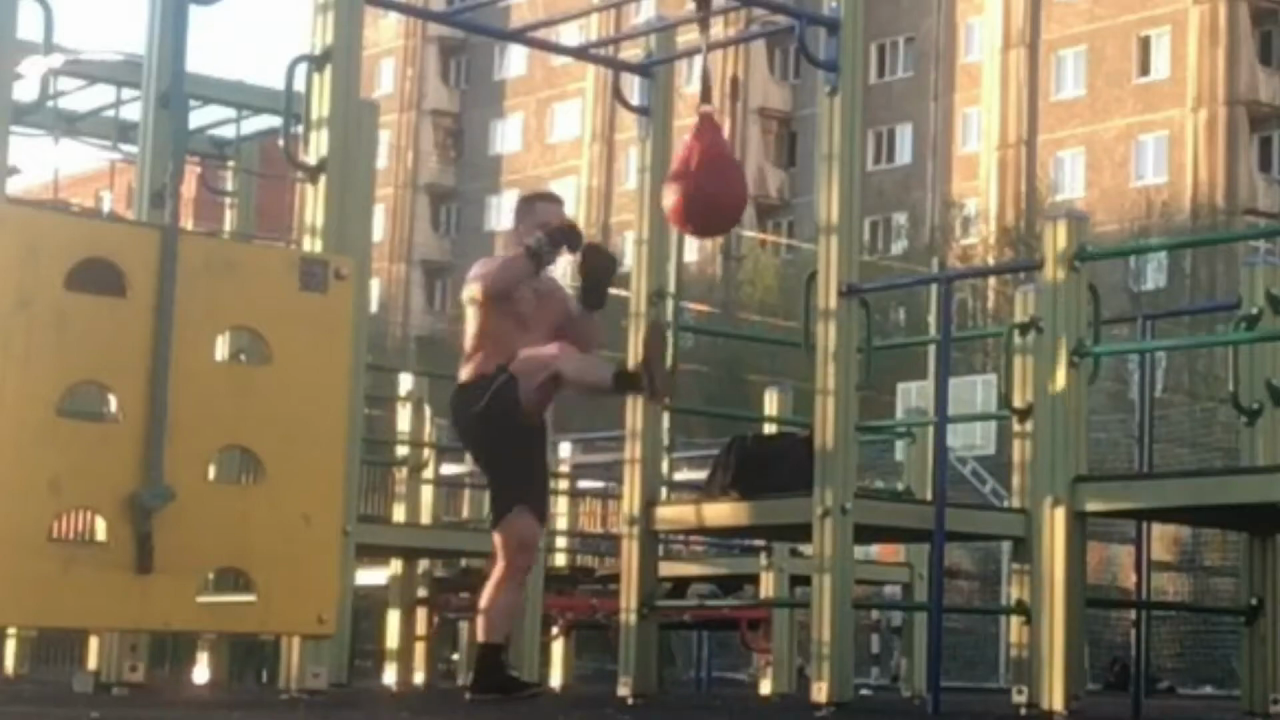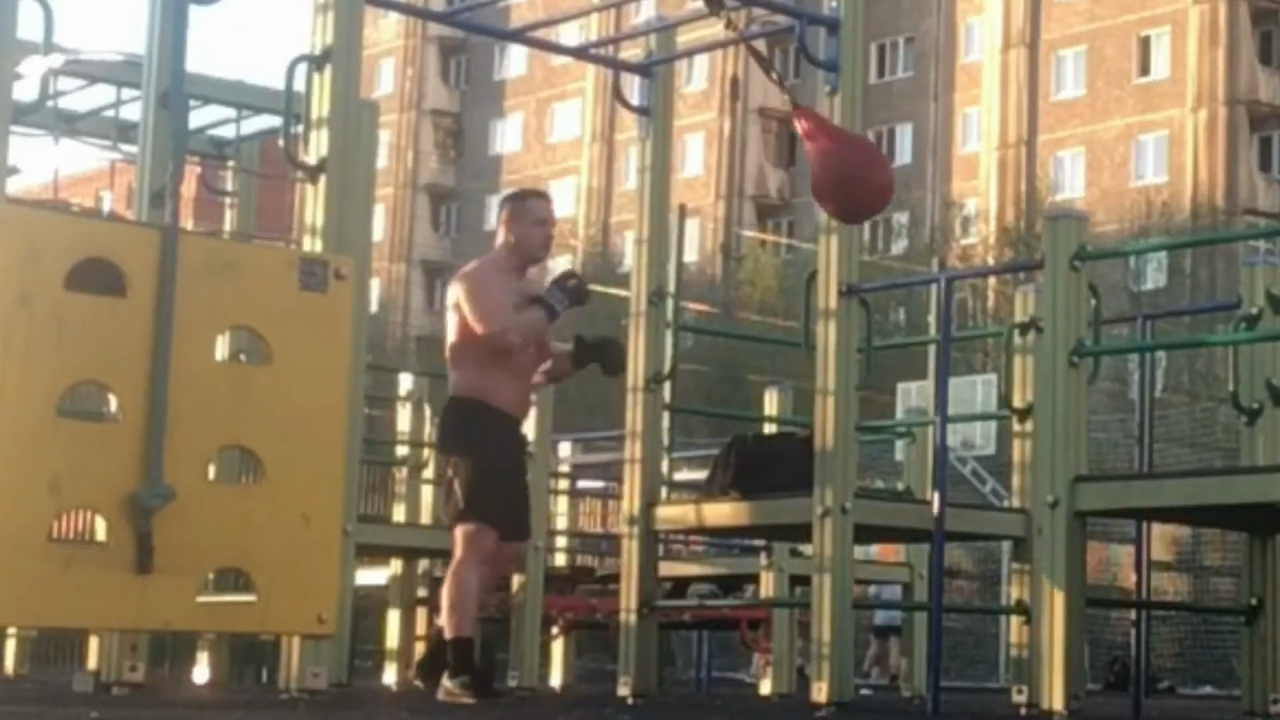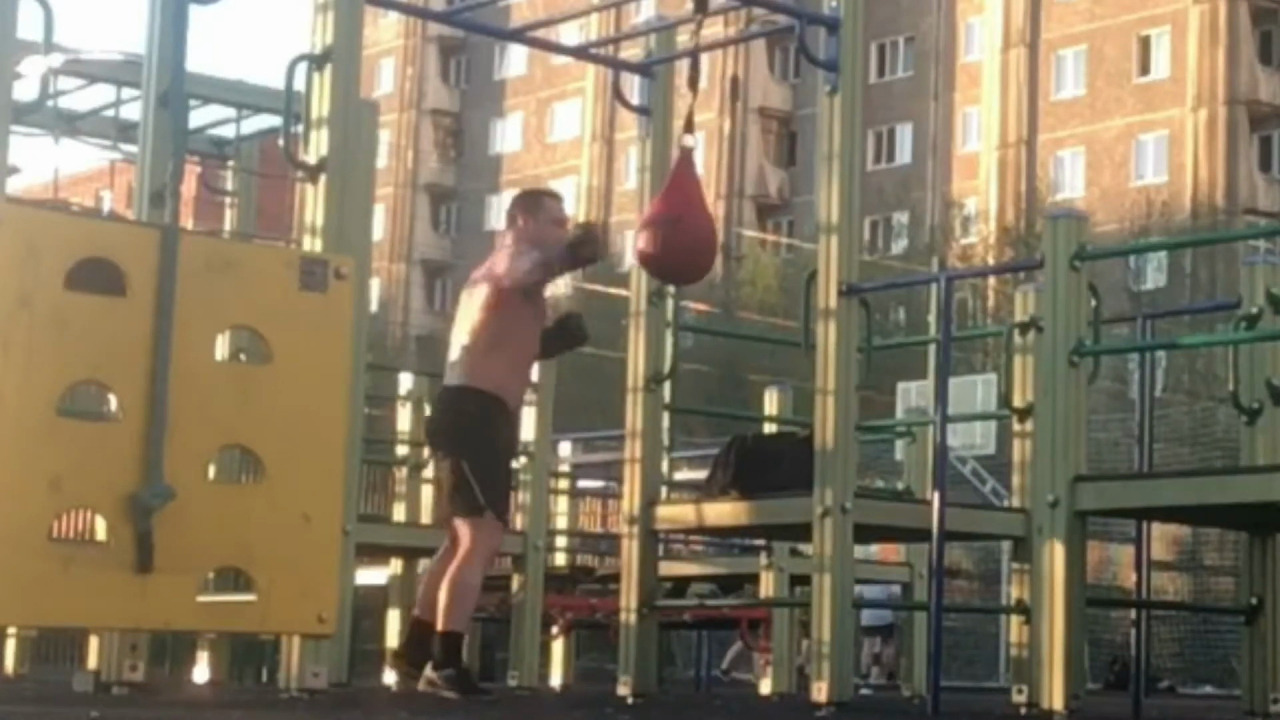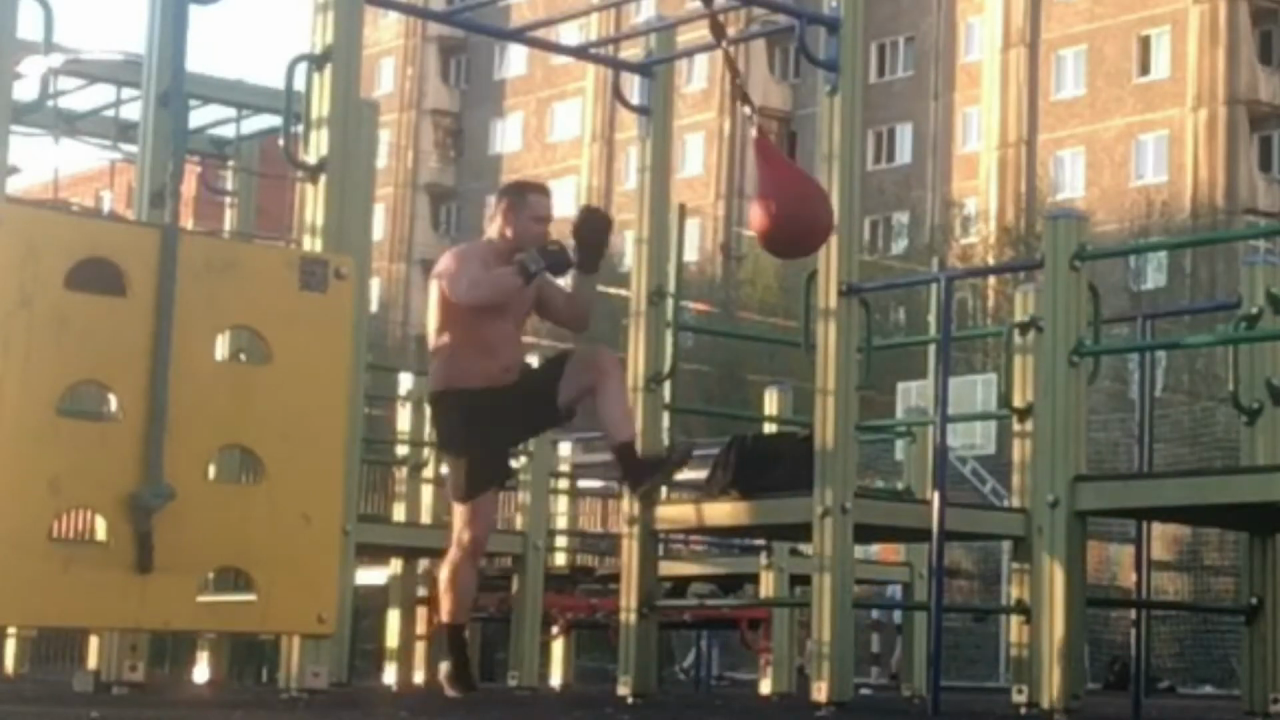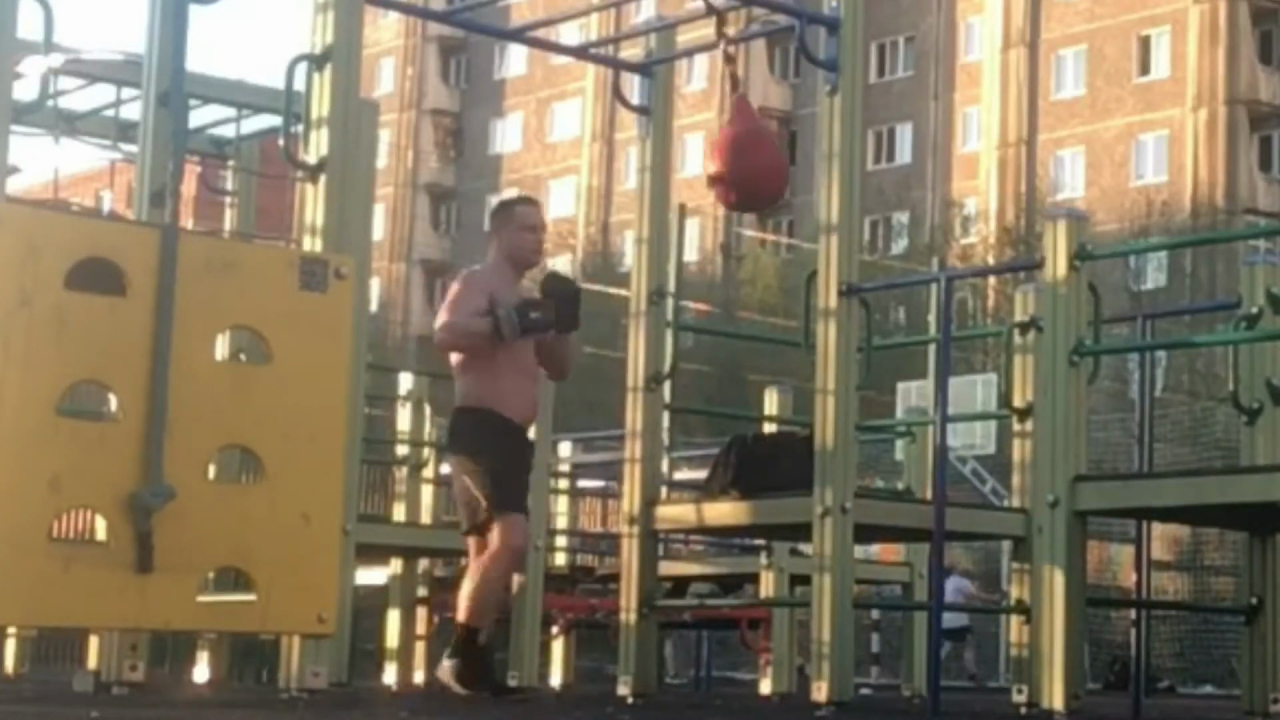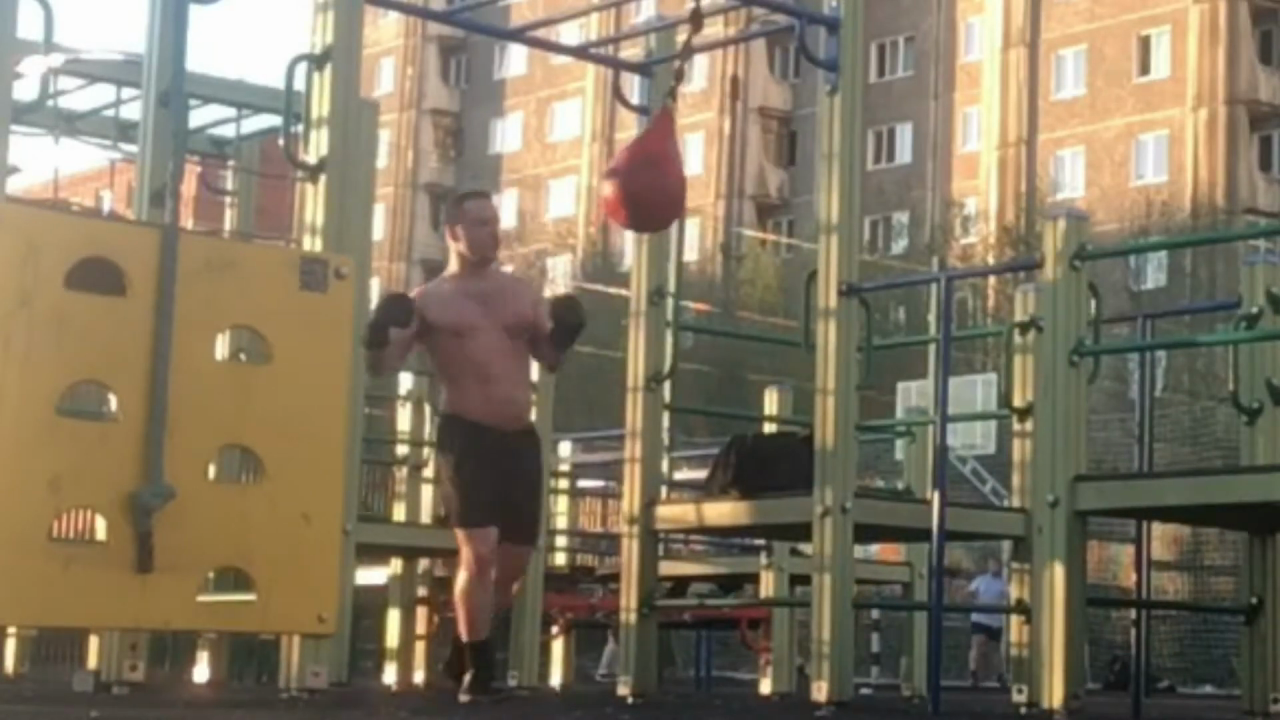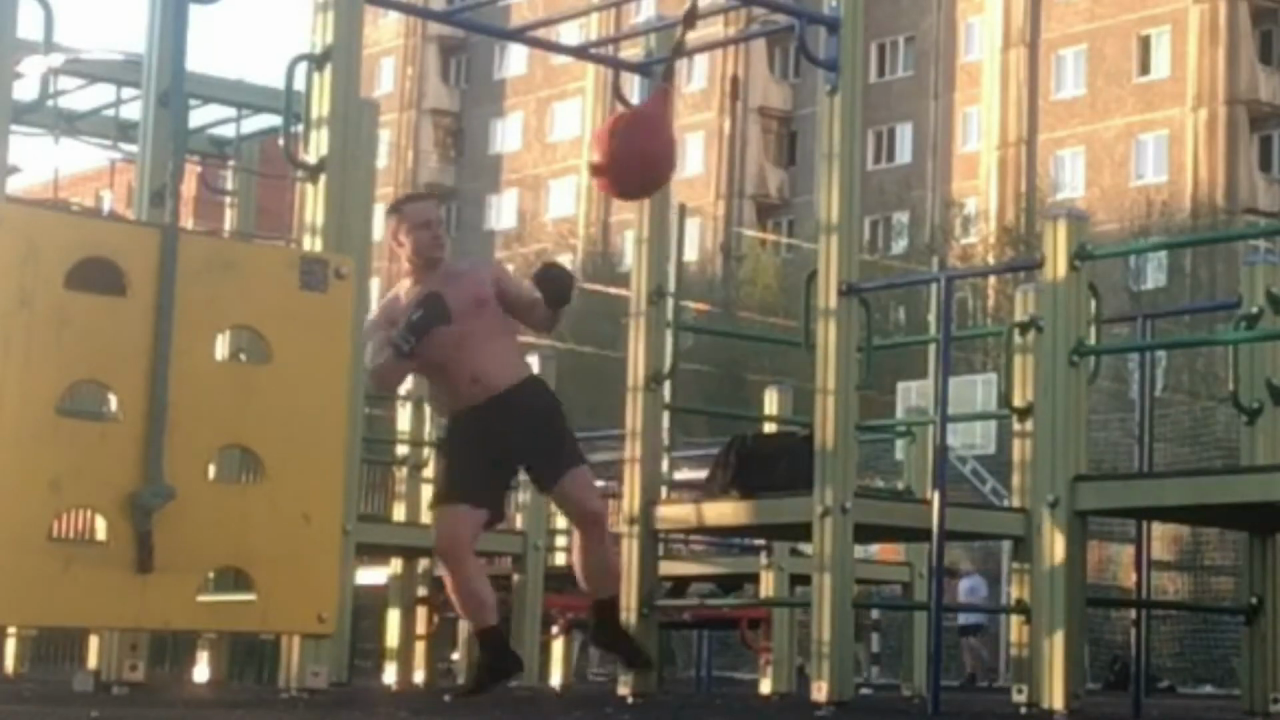
dt=0.7s
person 1, frame 1
left shoulder: (552, 292)
right shoulder: (491, 269)
left elbow: (588, 345)
right elbow: (481, 294)
left wrist: (593, 297)
right wrist: (538, 249)
left hip: (518, 421)
right hip: (484, 404)
left knee: (519, 548)
right knee: (554, 355)
left ankle: (488, 672)
right ankle: (640, 380)
person 1, frame 2
left shoulder: (529, 290)
right shoulder: (478, 277)
left elbow: (540, 372)
right elbow: (505, 333)
left wrist: (579, 354)
right wrist: (552, 301)
left hip: (504, 434)
right hip: (472, 425)
left knee: (507, 553)
right knee: (475, 546)
left ankle: (448, 652)
right ankle: (458, 673)
person 1, frame 3
left shoulder: (513, 273)
right shoulder: (510, 260)
left elbow: (512, 348)
right elbow: (522, 274)
left wrist: (548, 341)
right wrist: (569, 254)
left hip: (477, 418)
right hip: (470, 415)
left knee: (464, 541)
right knee: (481, 539)
left ankle: (416, 650)
right ankle: (445, 664)
person 1, frame 4
left shoulder: (524, 273)
right shoulder: (461, 261)
left elbow: (576, 318)
right elbow: (466, 296)
left wrist: (587, 261)
right wrist: (528, 265)
left hip: (517, 396)
right hip: (465, 408)
left knee: (602, 361)
right knee: (473, 531)
left ankle: (630, 463)
right ankle: (454, 654)
person 1, frame 5
left shoulder: (525, 297)
right shoulder: (477, 283)
left elbow: (559, 370)
right elbow: (446, 334)
left wrist: (563, 321)
right wrist: (508, 323)
left hip: (511, 439)
right hip: (480, 433)
left knee: (492, 554)
right knee: (510, 541)
left ankle: (472, 660)
right ankle: (459, 653)
person 1, frame 6
left shoulder: (518, 290)
right shoulder: (428, 302)
left elbow: (552, 361)
right elbow: (381, 367)
left wrist: (565, 335)
right wrist: (380, 331)
left hip: (519, 438)
right hip: (470, 437)
left knee: (515, 561)
right knee: (478, 555)
left ankle: (467, 648)
right ankle: (477, 670)
person 1, frame 7
left shoulder: (483, 271)
right shoulder: (388, 315)
left elbow: (542, 321)
right elbow: (379, 385)
left wrist: (552, 299)
right wrist: (409, 337)
left hip: (523, 402)
right hip: (471, 427)
left knee: (588, 509)
right knee: (451, 540)
left ankle: (607, 625)
right ankle: (495, 653)
